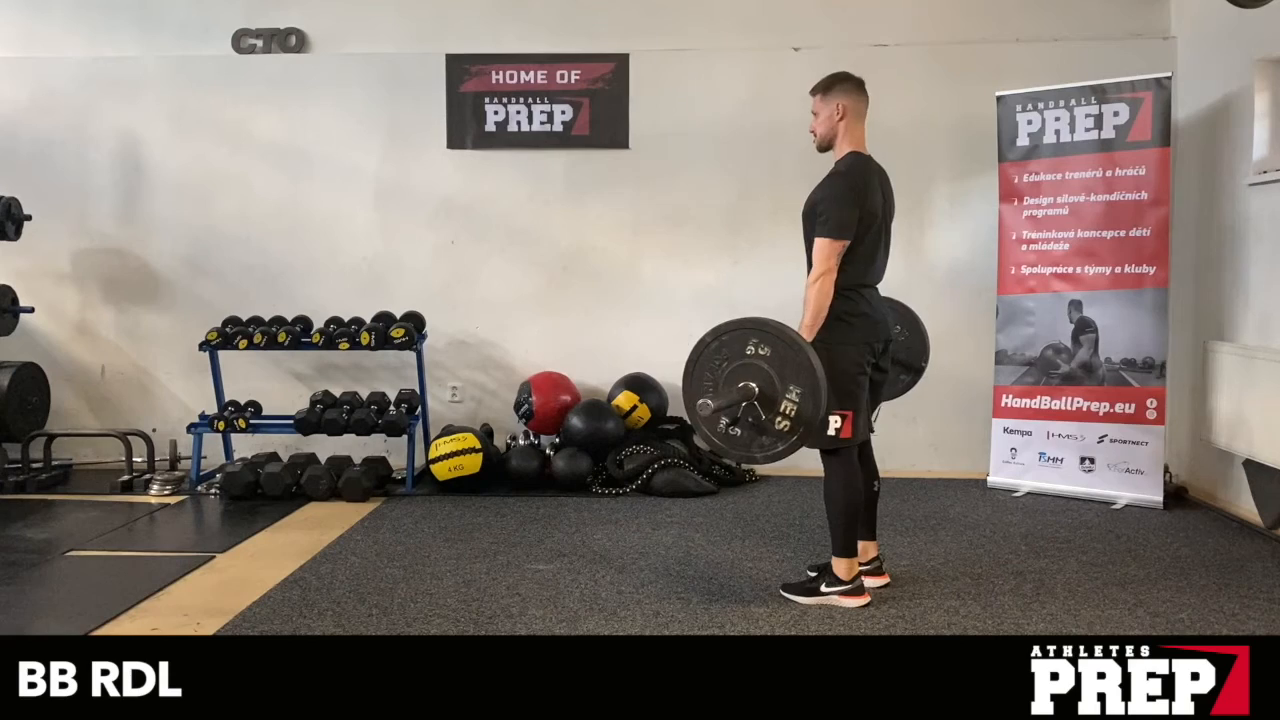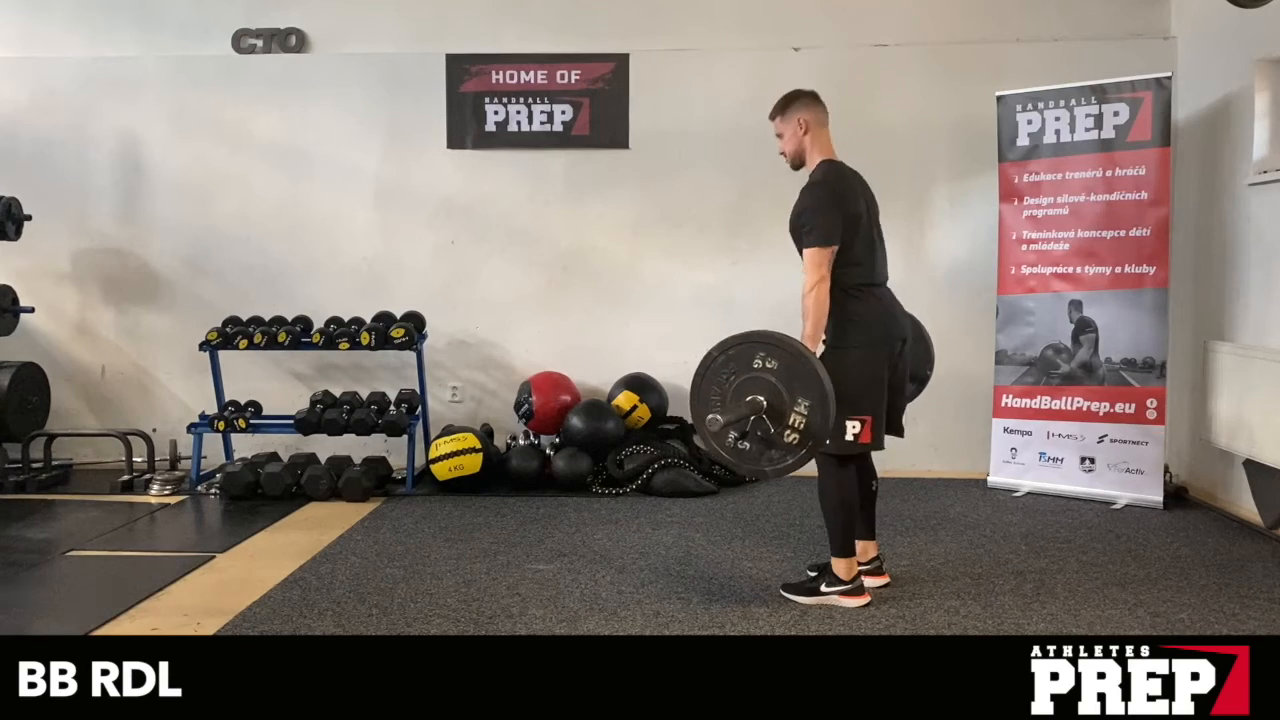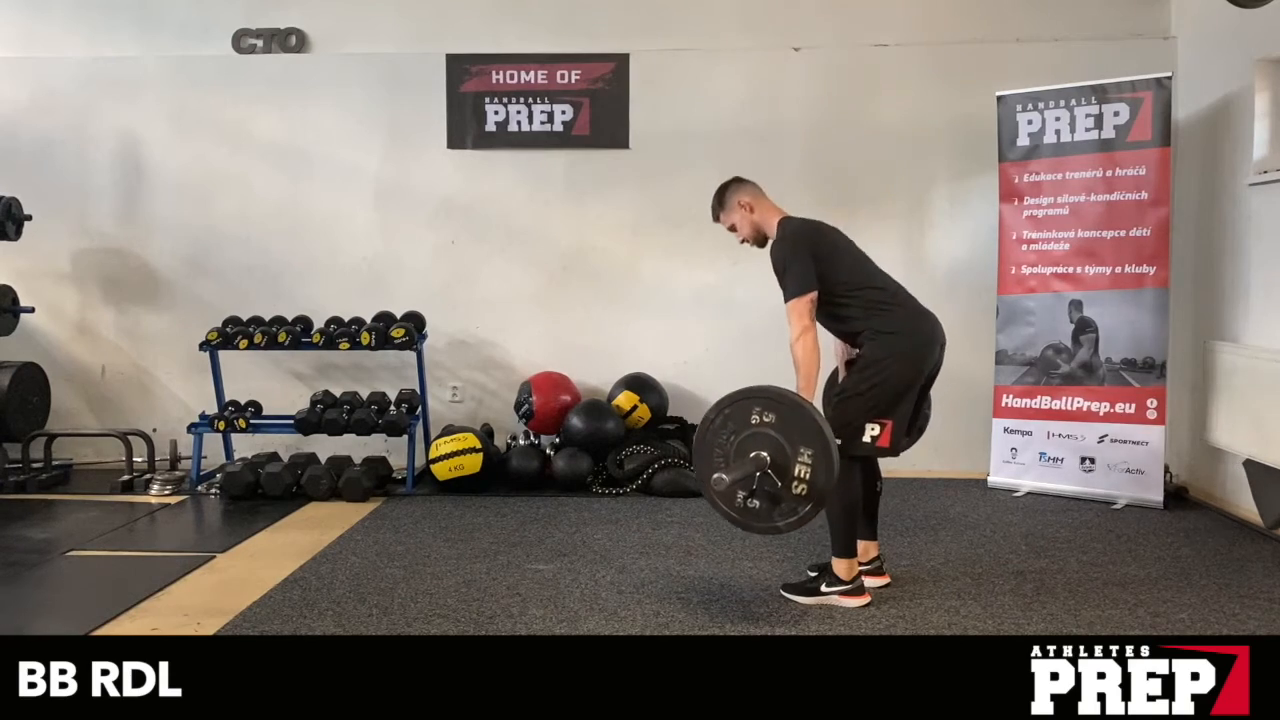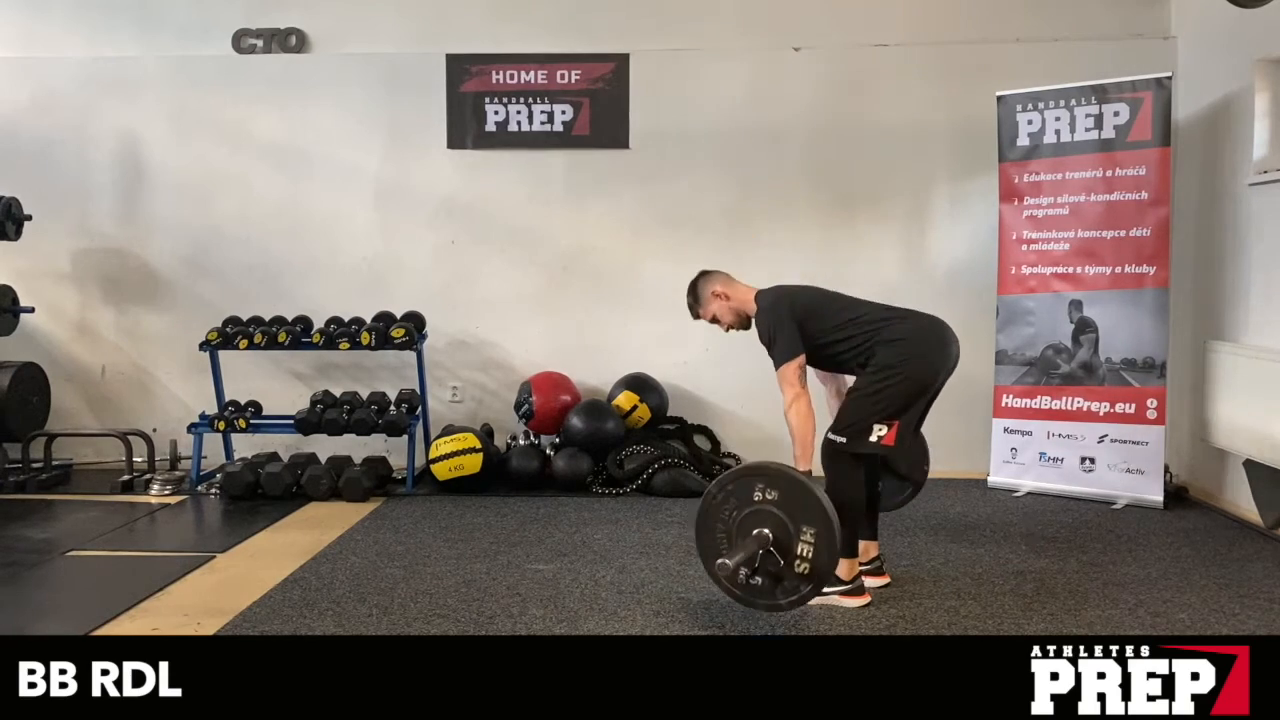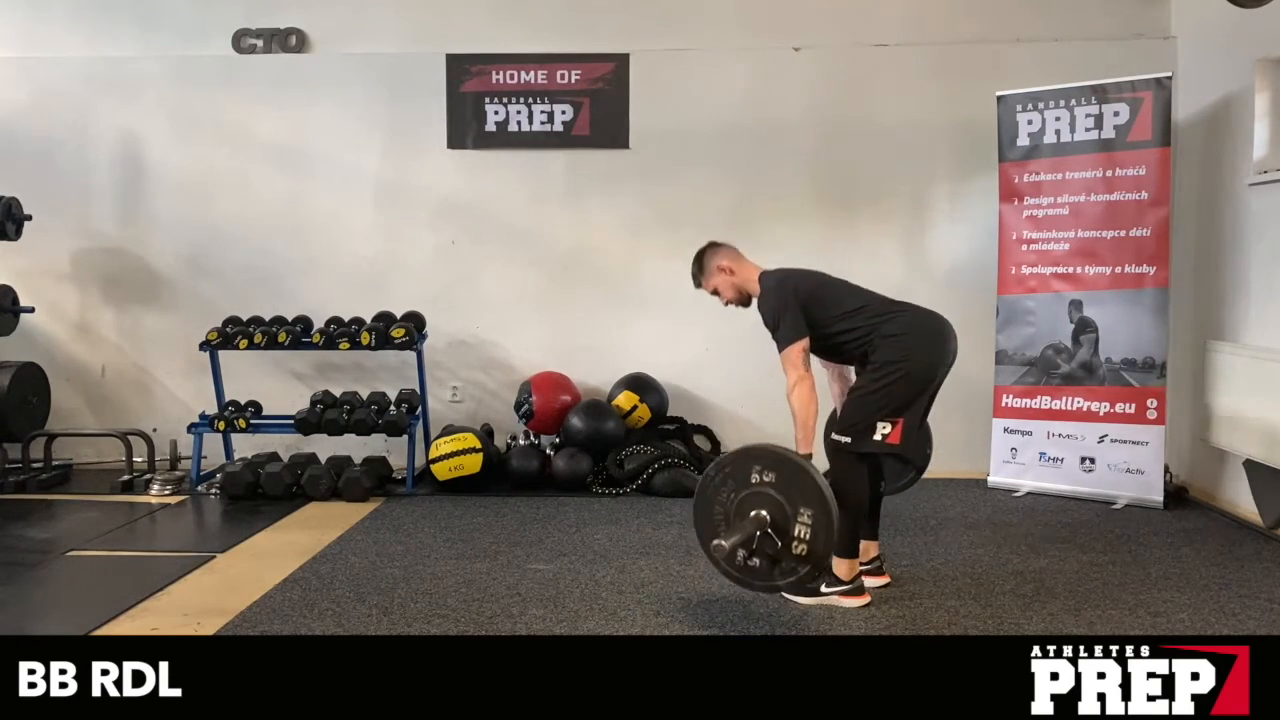
dt=0.5s
person 1, frame 1
left shoulder: (843, 182)
right shoulder: (874, 177)
left elbow: (825, 272)
left wrist: (801, 345)
left hip: (842, 333)
right hip: (869, 325)
left knee: (838, 450)
right knee: (855, 446)
left ankle: (845, 579)
right ankle: (866, 558)
person 1, frame 2
left shoulder: (819, 190)
right shoulder: (849, 181)
left elbow: (818, 281)
left wrist: (805, 356)
left hip: (859, 335)
right hip: (881, 326)
left knee: (832, 448)
right knee: (851, 447)
left ankle: (843, 579)
right ankle: (866, 557)
person 1, frame 3
left shoulder: (789, 243)
right shoulder: (808, 234)
left elbow: (803, 330)
right wrist: (849, 376)
left hip: (898, 343)
right hip: (920, 336)
left knee: (838, 448)
right knee: (855, 448)
left ankle: (844, 578)
right ankle: (868, 559)
person 1, frame 4
left shoulder: (772, 313)
right shoulder: (787, 305)
left elbow: (795, 397)
right elbow: (833, 379)
left wrist: (802, 474)
right wrist: (848, 432)
left hip: (913, 349)
right hip: (933, 343)
left knee: (842, 447)
right knee: (857, 443)
left ankle: (844, 577)
right ankle: (868, 558)
person 1, frame 5
left shoulder: (775, 294)
right shoulder: (790, 287)
left elbow: (799, 380)
right elbow: (836, 361)
left wrist: (803, 458)
right wrist: (850, 422)
left hip: (913, 345)
right hip: (929, 338)
left knee: (846, 445)
right knee: (858, 443)
left ankle: (843, 577)
right ankle: (867, 558)
